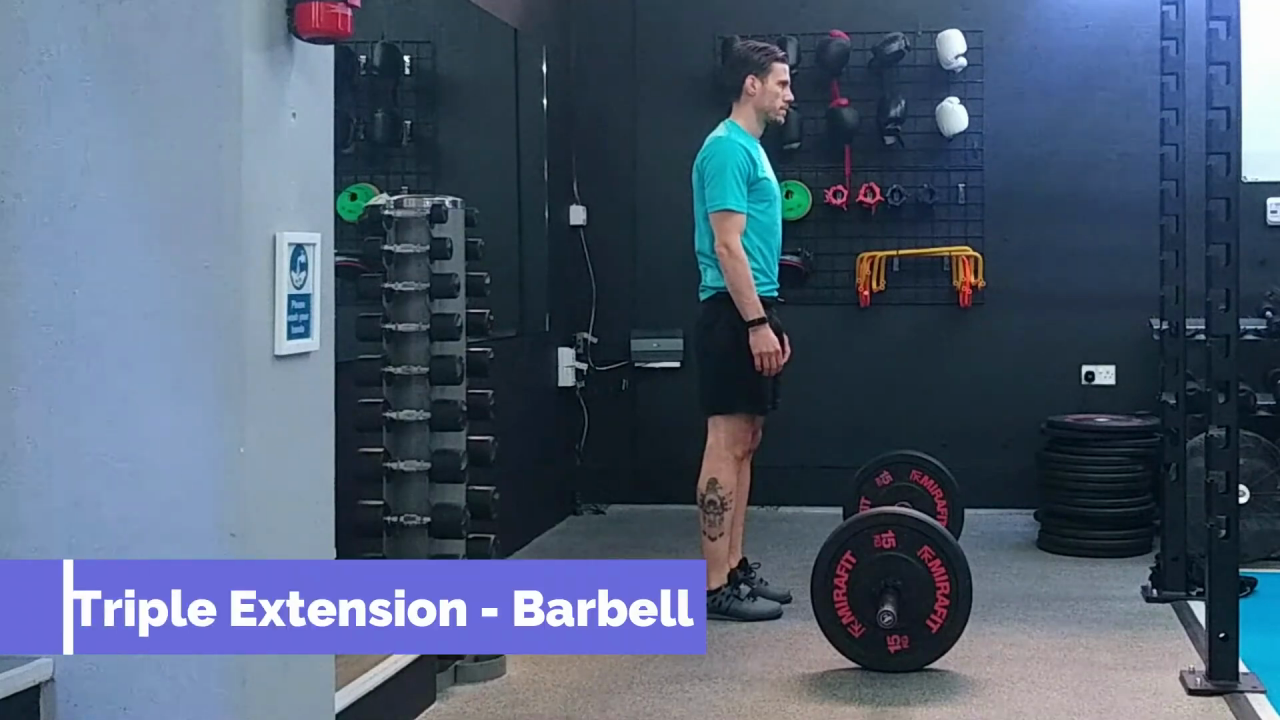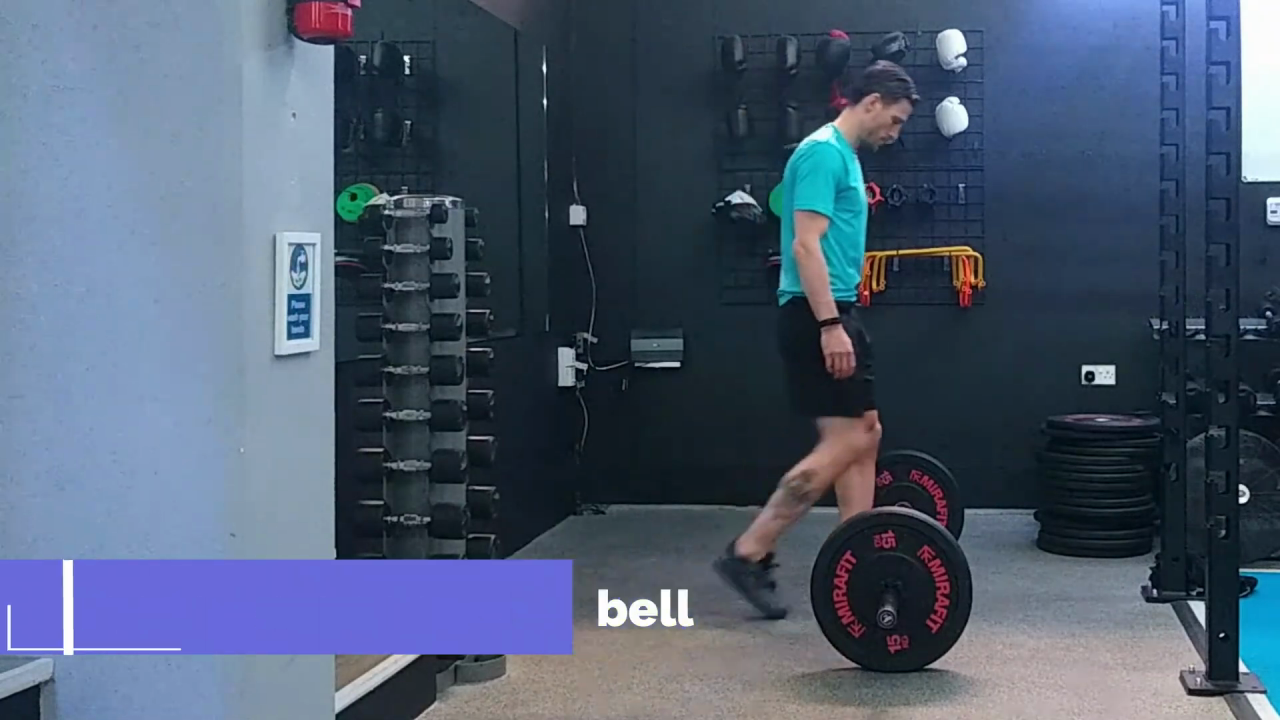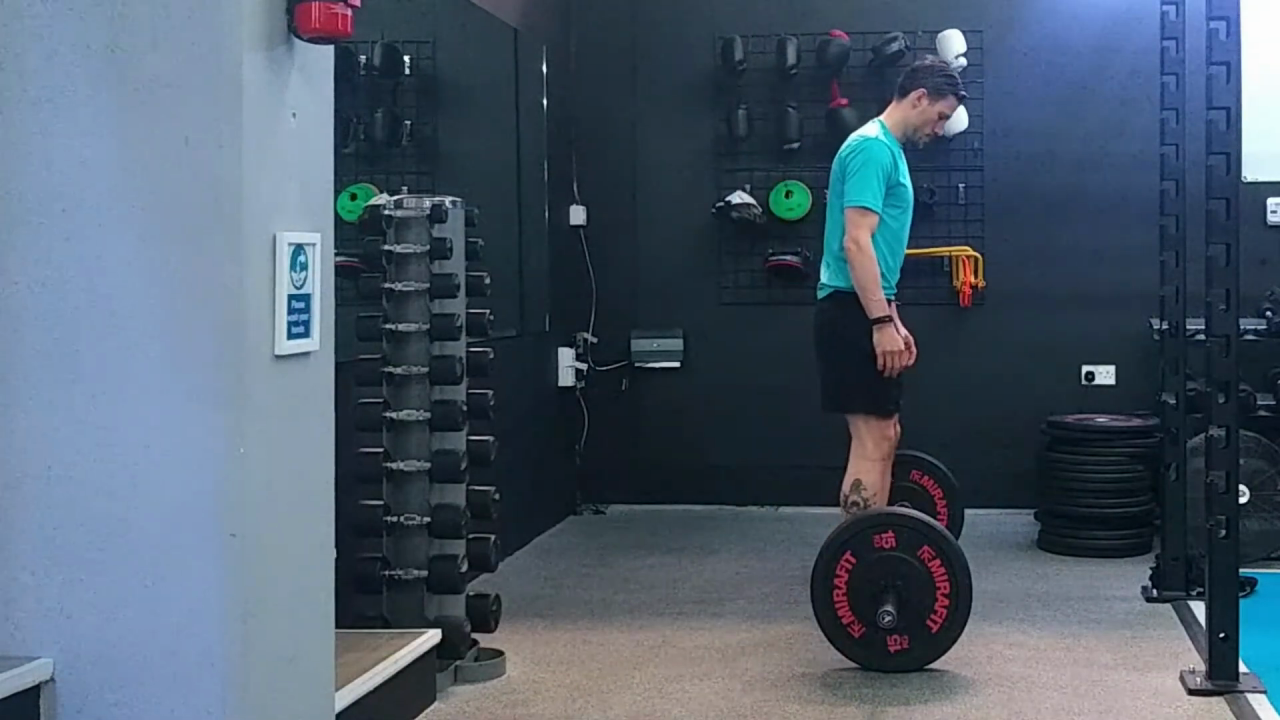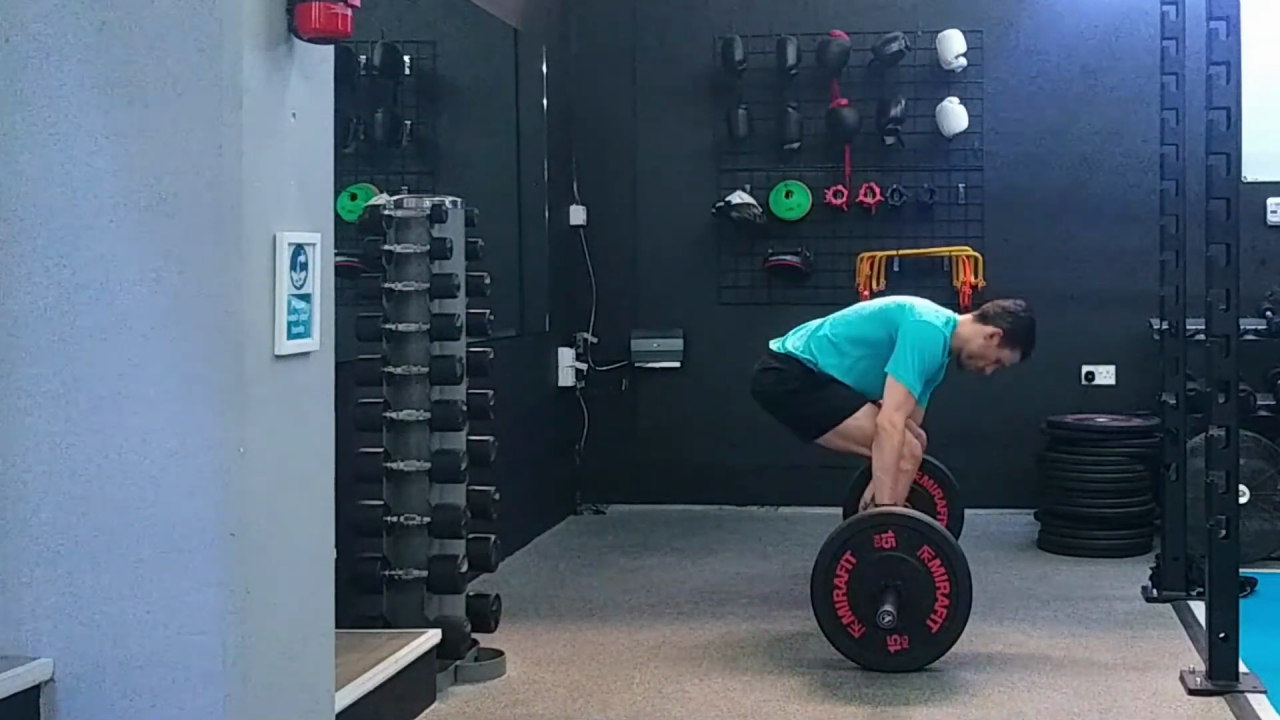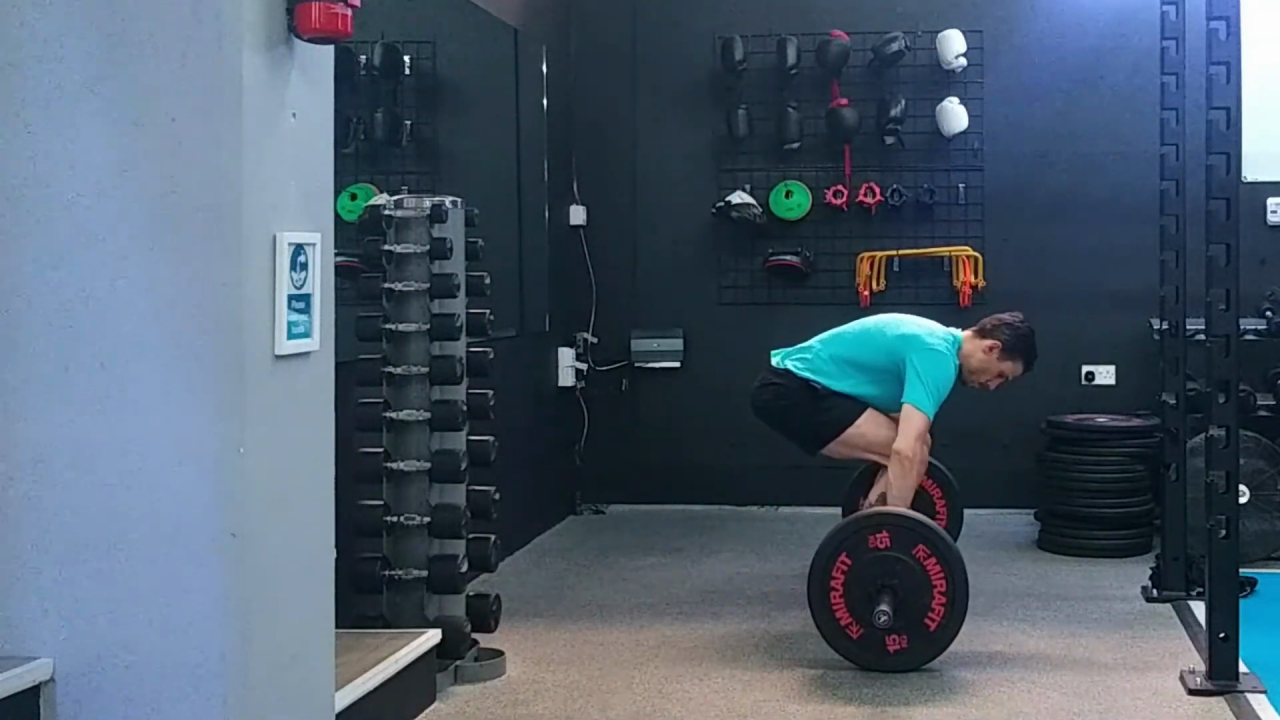
dt=1s
person 1, frame 1
left shoulder: (750, 148)
right shoulder: (728, 148)
right elbow: (727, 246)
left wrist: (769, 321)
right wrist: (757, 323)
left hip: (752, 312)
right hip: (734, 315)
left knee: (744, 445)
right knee: (727, 447)
left ankle: (734, 567)
right ankle: (715, 586)
person 1, frame 2
left shoulder: (844, 156)
right shoulder: (822, 152)
right elbow: (805, 244)
left wrist: (838, 323)
right wrist: (829, 324)
left hip: (833, 313)
right hip: (815, 320)
left knee: (865, 435)
right knee: (845, 443)
right ankle: (748, 554)
person 1, frame 3
left shoulder: (886, 149)
right shoulder: (873, 147)
right elbow: (856, 243)
left wrist: (893, 321)
right wrist: (884, 323)
left hip: (865, 312)
right hip: (853, 312)
left knee: (884, 435)
right knee: (873, 441)
person 1, frame 4
left shoulder: (936, 341)
right shoulder: (929, 333)
left elbow: (904, 425)
right elbow: (889, 424)
left wrist: (890, 507)
left hip: (804, 373)
right hip: (788, 374)
left knee: (913, 444)
right knee: (903, 453)
person 1, frame 5
left shoulder: (936, 342)
right shoulder: (938, 358)
left elbow: (906, 439)
right elbow: (904, 451)
left hip: (796, 384)
right hip: (788, 390)
left knee: (916, 445)
right knee: (913, 452)
